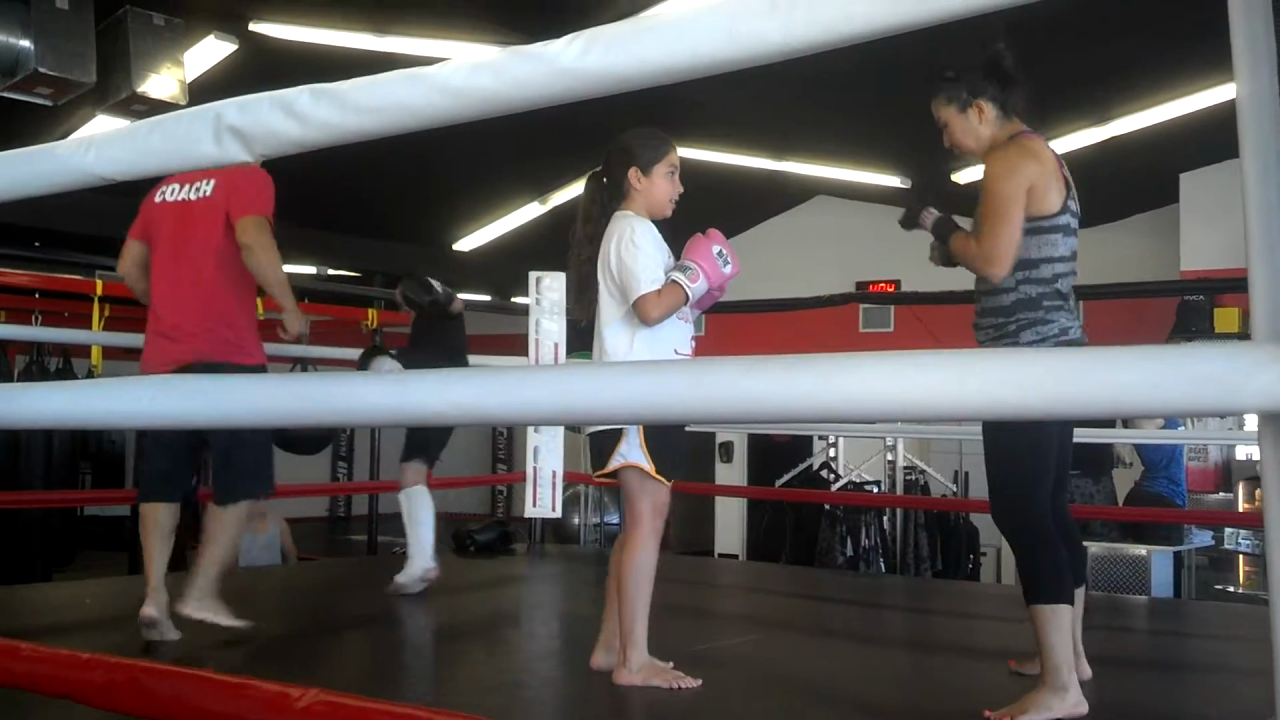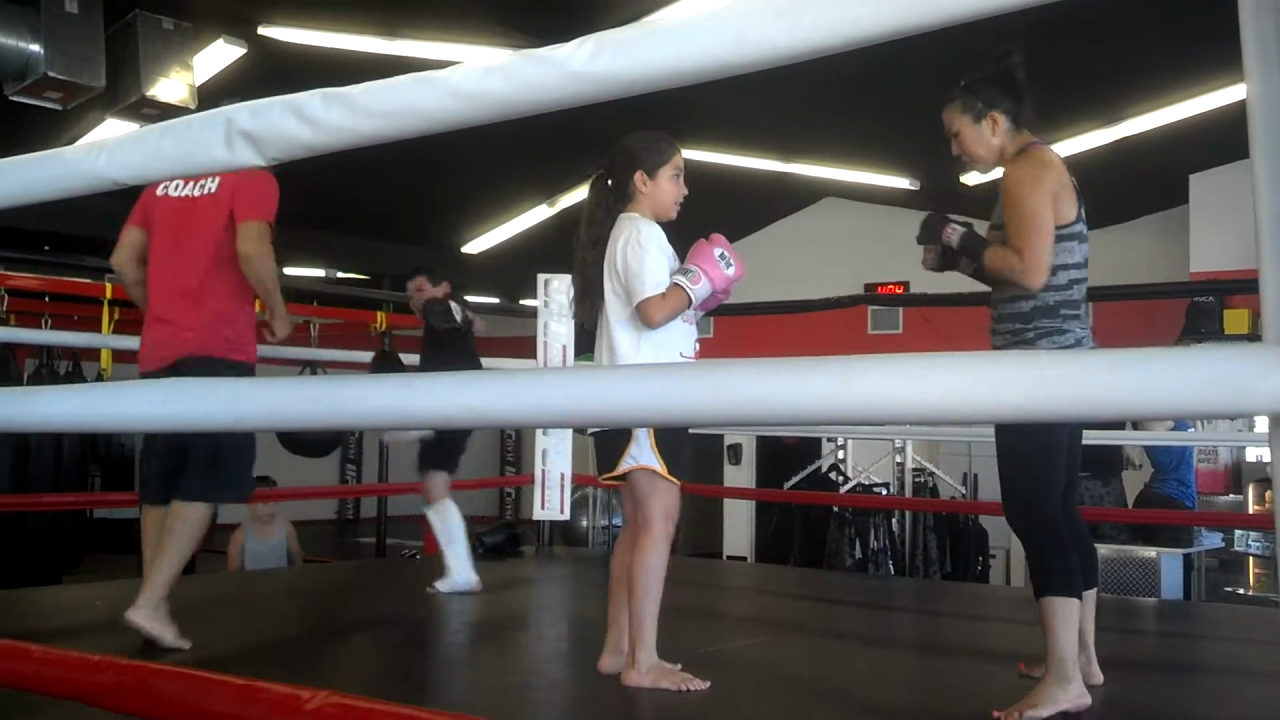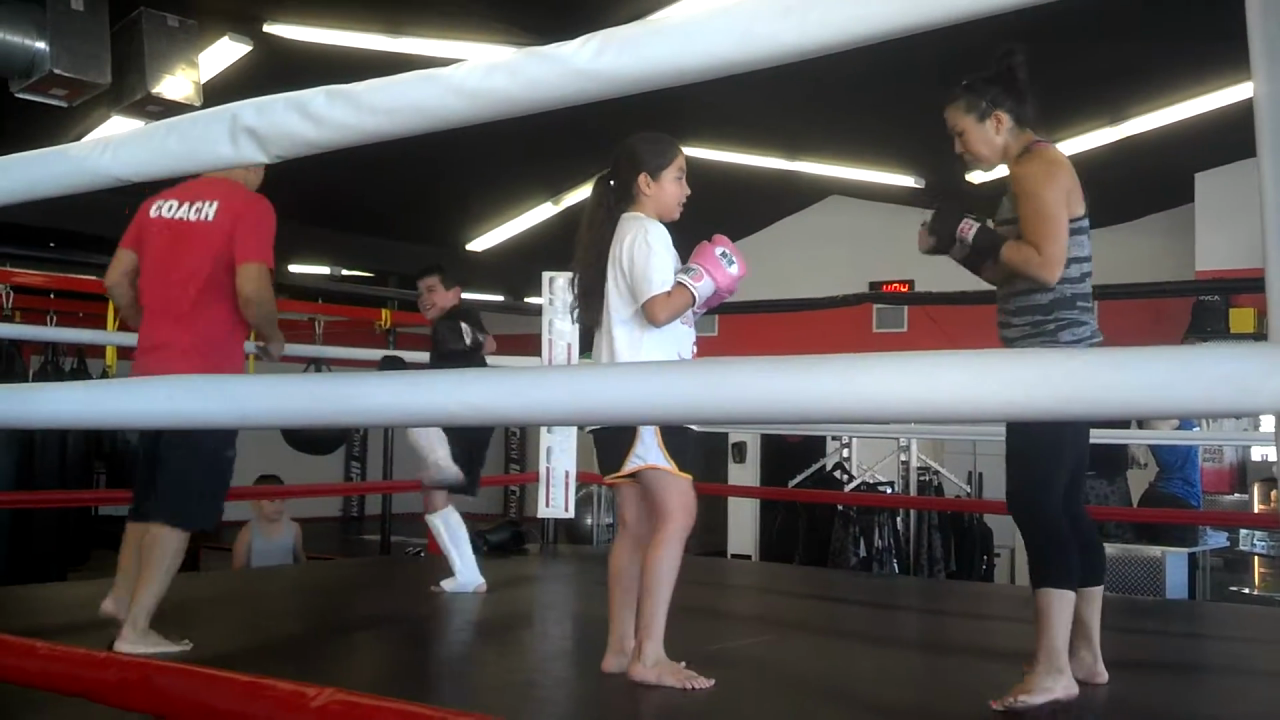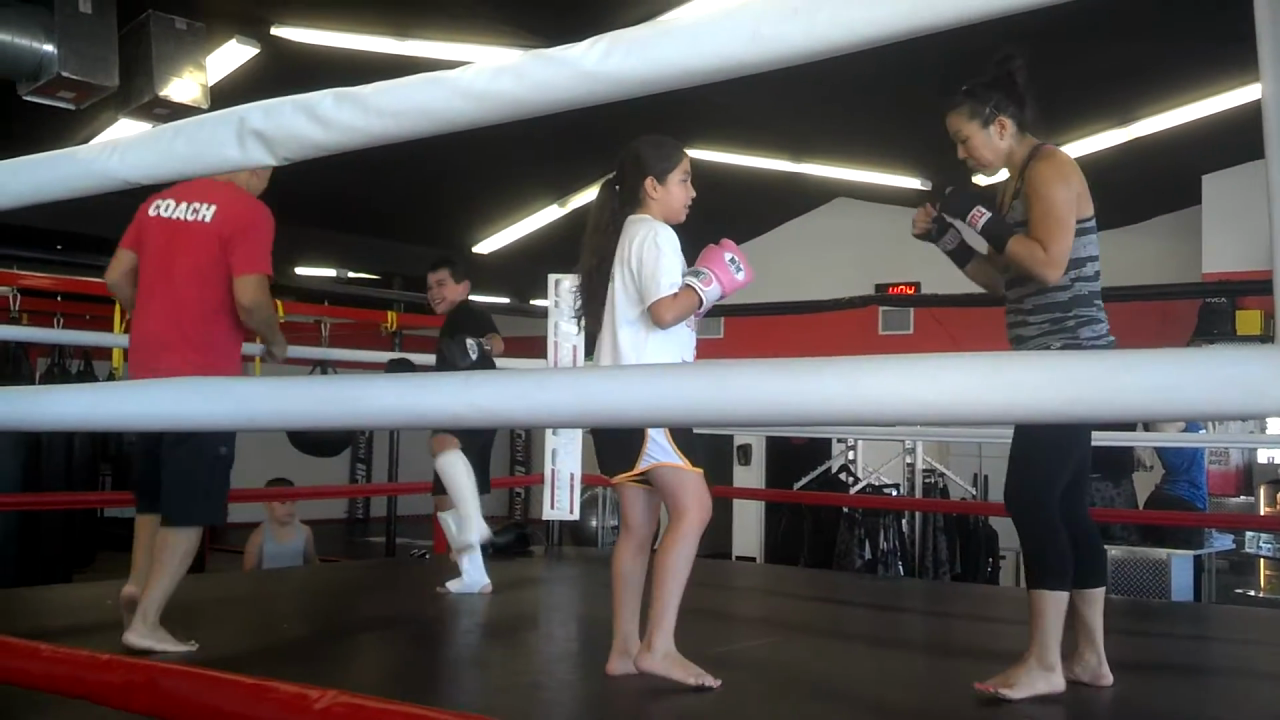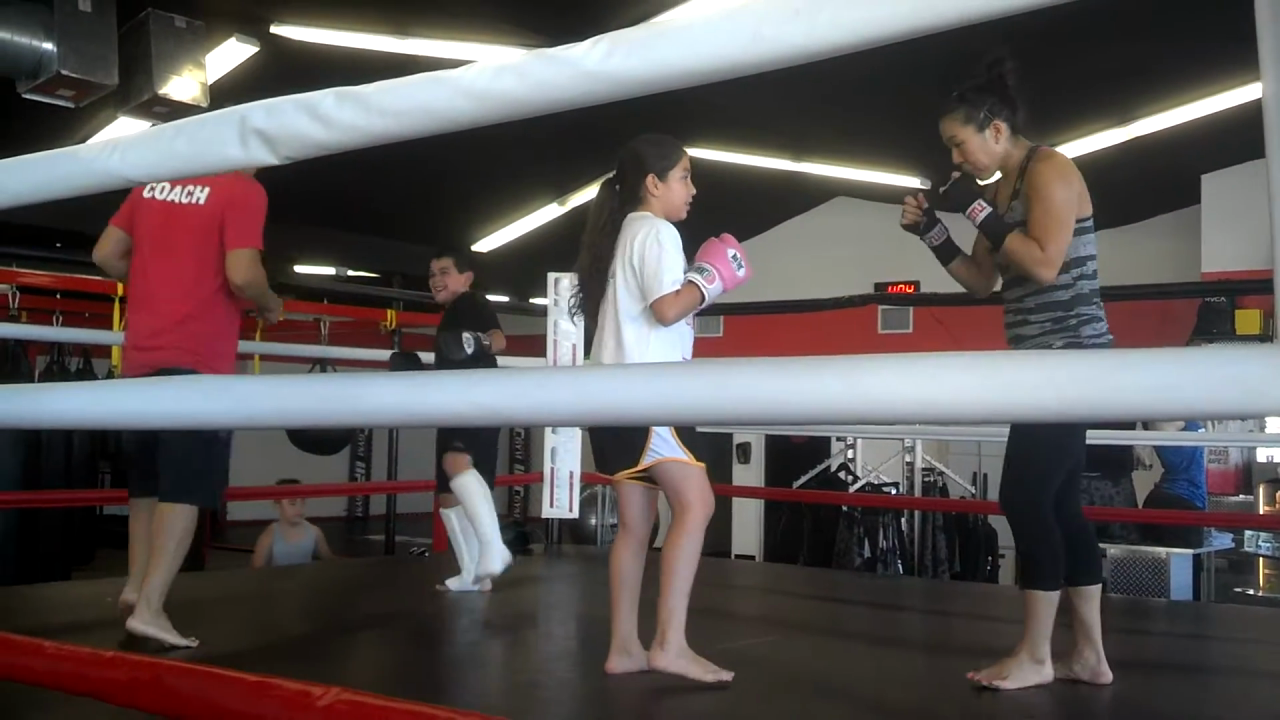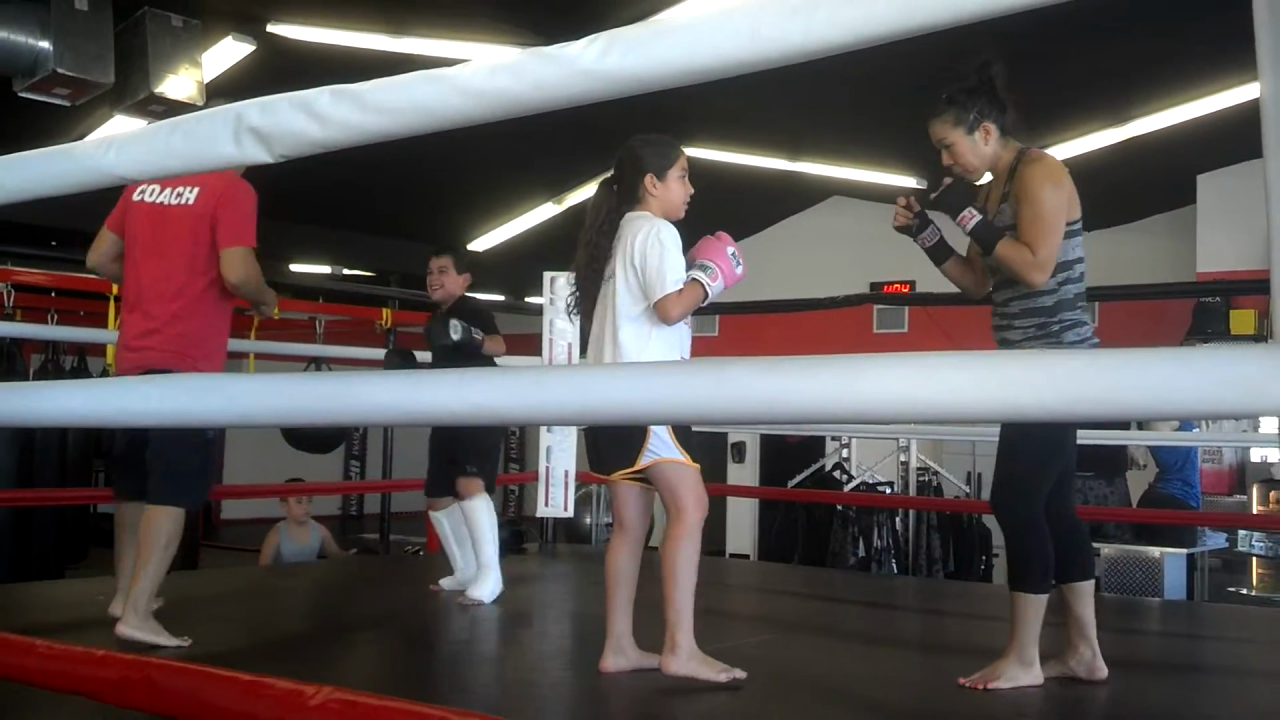
dt=0.1s
person 1, frame 1
left shoulder: (1011, 158)
right shoulder: (1048, 161)
left elbow: (993, 264)
left wrist: (934, 222)
right wrist: (958, 246)
left hip: (1025, 359)
right hip: (1058, 354)
left knee: (1021, 511)
right knee: (1048, 506)
right ankle: (1068, 654)
person 1, frame 2
left shoulder: (1027, 169)
right shoulder: (1041, 171)
left elbow: (1031, 273)
left wrist: (960, 236)
right wrist: (960, 257)
left knee: (1030, 509)
right knee: (1057, 508)
right ankle: (1082, 655)
person 1, frame 3
left shoulder: (1036, 166)
right shoulder: (1038, 169)
left elbow: (1046, 267)
left wrist: (973, 231)
right wrist: (958, 247)
right hip: (1065, 359)
left knee: (1034, 503)
right knee: (1064, 504)
left ankle: (1053, 671)
right ankle: (1086, 653)
person 1, frame 4
left shoulder: (1050, 168)
right shoulder: (1015, 185)
left elbow: (1049, 266)
right elbow: (1000, 280)
left wrist: (980, 216)
right wrist: (946, 237)
left hip: (1071, 360)
left knee: (1030, 500)
right knee: (1066, 506)
left ankle: (1044, 663)
right ankle: (1090, 656)
person 1, frame 5
left shoulder: (1050, 170)
right shoulder: (1004, 187)
left elbow: (1044, 265)
right elbow: (982, 280)
left wrist: (978, 212)
right wrist: (931, 232)
left hip: (1069, 359)
right hip: (1049, 364)
left knee: (1024, 498)
right knee: (1060, 504)
left ankle: (1033, 656)
right ankle: (1090, 655)
person 1, frame 6
left shoulder: (1040, 173)
right shoulder: (997, 189)
left elbow: (1035, 271)
right elbow: (977, 283)
left wrist: (968, 215)
right wrist: (925, 234)
left knee: (1015, 501)
right knee: (1050, 504)
left ankle: (1023, 658)
right ankle: (1084, 650)
person 2, frame 1
left shoulder: (633, 233)
right shoulder: (633, 230)
right elbow: (651, 308)
left wrist: (699, 292)
right wrist: (698, 271)
left knee: (644, 520)
right knee: (646, 519)
left ankle: (613, 643)
right ankle: (633, 660)
person 2, frame 2
left shoulder: (627, 234)
right shoulder: (641, 232)
right elbow: (654, 311)
left wrist: (703, 294)
right wrist: (702, 277)
left knee: (641, 525)
right knee: (657, 523)
left ankle: (618, 648)
right ankle: (643, 660)
person 2, frame 3
left shoulder: (627, 232)
right shoulder: (646, 232)
right elbow: (659, 310)
left wrist: (704, 291)
right wrist: (705, 276)
right hip: (642, 401)
left knee: (638, 523)
right knee: (676, 516)
left ankle: (622, 647)
right ankle: (650, 655)
person 2, frame 4
left shoulder: (627, 236)
right shoulder: (655, 235)
right elbow: (667, 312)
left wrist: (705, 291)
right wrist: (710, 281)
left knee: (638, 525)
right knee: (693, 510)
left ankle: (625, 649)
right ankle: (658, 646)
person 2, frame 5
left shoulder: (626, 234)
right shoulder: (657, 232)
right elbow: (668, 309)
left wrist: (704, 286)
right wrist: (712, 276)
left knee: (635, 523)
right knee: (696, 506)
left ankle: (624, 647)
right ankle: (671, 643)
person 2, frame 6
left shoulder: (621, 235)
right shoulder: (656, 231)
right elbow: (670, 307)
left wrist: (699, 279)
right wrist: (711, 275)
left knee: (631, 522)
right knee: (689, 509)
left ankle: (619, 646)
right ankle: (682, 646)
person 3, frame 1
left shoulder: (164, 190)
right shoulder: (248, 178)
left elbow: (130, 267)
right elbow: (253, 240)
right wrist: (290, 310)
left hip: (163, 354)
right hip: (225, 353)
left knee: (162, 485)
right knee: (241, 477)
left ankle: (154, 598)
right ankle: (201, 592)
person 3, frame 2
left shoulder: (164, 186)
right shoulder: (254, 182)
left elbow: (123, 261)
right elbow: (252, 247)
right wrist: (278, 313)
left hip: (160, 353)
right hip: (218, 351)
left knee: (161, 484)
right knee: (208, 482)
left ankle: (150, 596)
right ankle: (150, 602)
person 3, frame 3
left shoulder: (158, 201)
right shoulder: (250, 207)
left elbow: (116, 280)
right elbow: (252, 290)
right wrist: (271, 336)
left hip: (150, 370)
right hip: (205, 374)
left knee: (152, 496)
right knee: (182, 507)
left ankle: (121, 597)
right ankle: (135, 629)
person 3, frame 4
left shoulder: (159, 201)
right shoulder: (247, 211)
left elbow: (116, 274)
right elbow: (249, 300)
right wrist: (274, 336)
left hip: (146, 371)
right hip: (201, 379)
left knee: (153, 491)
right knee: (189, 507)
left ankle: (138, 582)
right ankle: (144, 621)
person 3, frame 5
left shoulder: (153, 184)
right shoulder: (243, 191)
left elbow: (105, 254)
right elbow: (241, 274)
right wrist: (269, 302)
left hip: (143, 356)
right hip: (198, 360)
left knee: (147, 478)
right knee: (186, 487)
left ankle: (138, 586)
right ankle: (149, 608)
person 3, frame 6
left shoulder: (144, 186)
right shoulder: (233, 191)
left elbow: (98, 259)
right elbow: (236, 272)
right wrist: (265, 298)
left hip: (135, 356)
right hip: (189, 361)
left knee: (134, 481)
right knee: (171, 489)
left ankle: (126, 594)
right ankle: (136, 615)
person 4, frame 1
left shoulder: (436, 313)
right shoulder: (423, 330)
left elbow: (456, 306)
left wrist: (441, 295)
right knee: (411, 478)
right ankle: (421, 560)
person 4, frame 2
left shoulder: (447, 312)
right shoulder: (434, 325)
left elbow: (474, 326)
left wrist: (458, 314)
right knee: (434, 492)
right ankle: (463, 573)
person 4, frame 3
left shoulder: (459, 319)
right shoulder: (444, 331)
left elbow: (490, 345)
left wrist: (473, 340)
right knee: (434, 501)
left ankle: (443, 465)
right ankle: (469, 577)
person 4, frame 4
left shoulder: (468, 312)
right shoulder: (452, 325)
left elbow: (497, 344)
left wrist: (480, 347)
left knee: (441, 441)
right knee: (445, 499)
left ankle: (474, 525)
right ankle: (474, 576)
person 4, frame 5
left shoulder: (472, 304)
right shoulder: (450, 317)
left elbow: (499, 341)
left wrist: (479, 342)
left knee: (455, 461)
right knee: (448, 496)
left ankle: (493, 550)
right ankle: (475, 572)
person 4, frame 6
left shoulder: (471, 308)
right shoulder: (440, 319)
left elbow: (498, 346)
left wrist: (467, 335)
left knee: (469, 485)
right knee: (438, 498)
left ankle: (490, 576)
right ankle: (466, 572)
